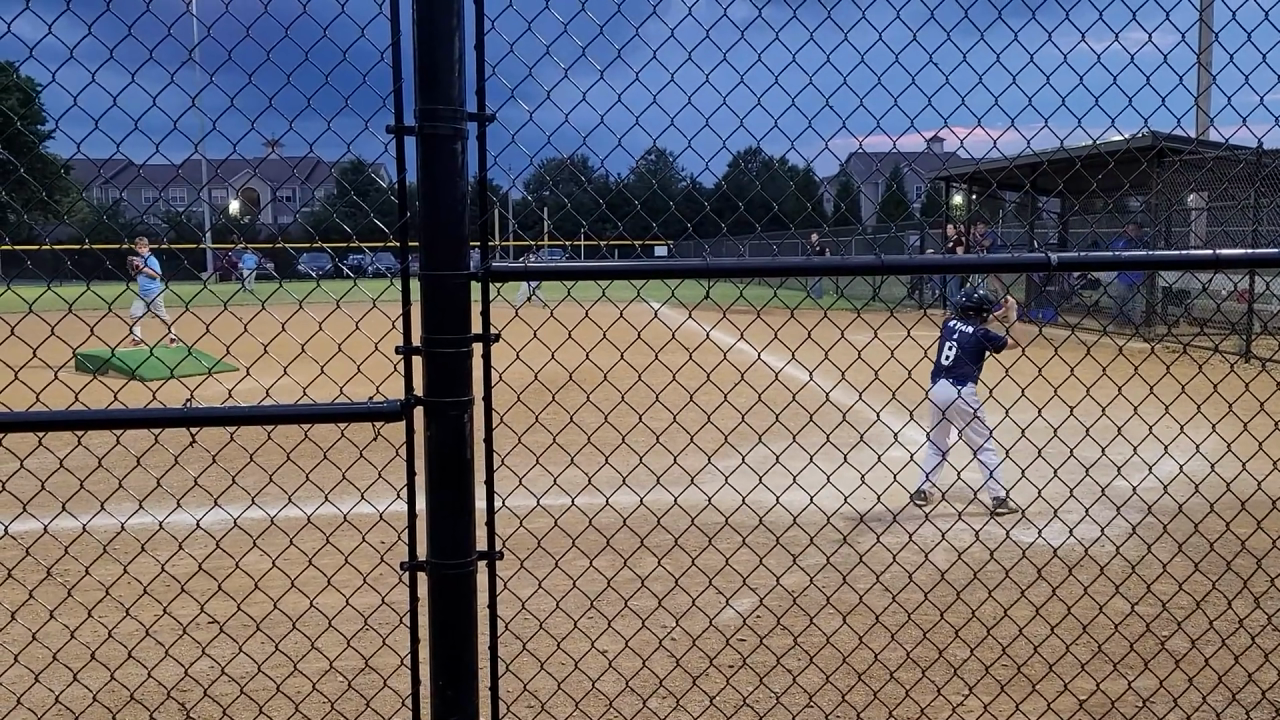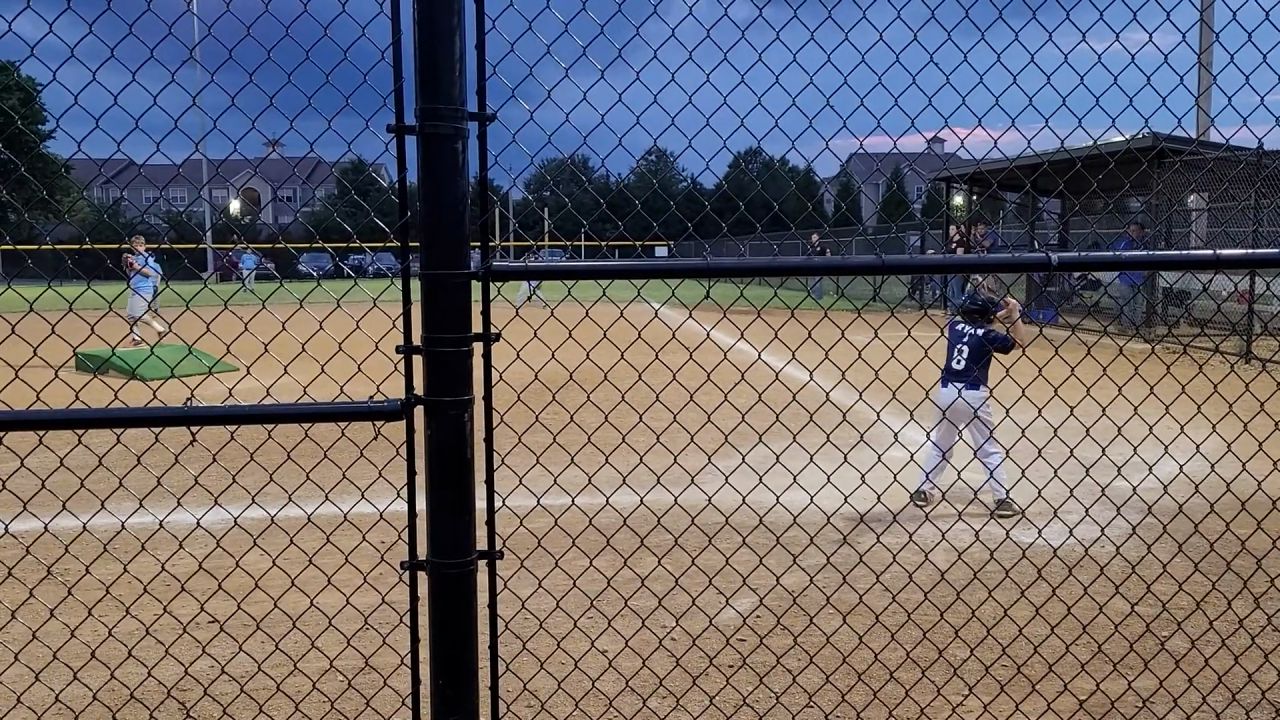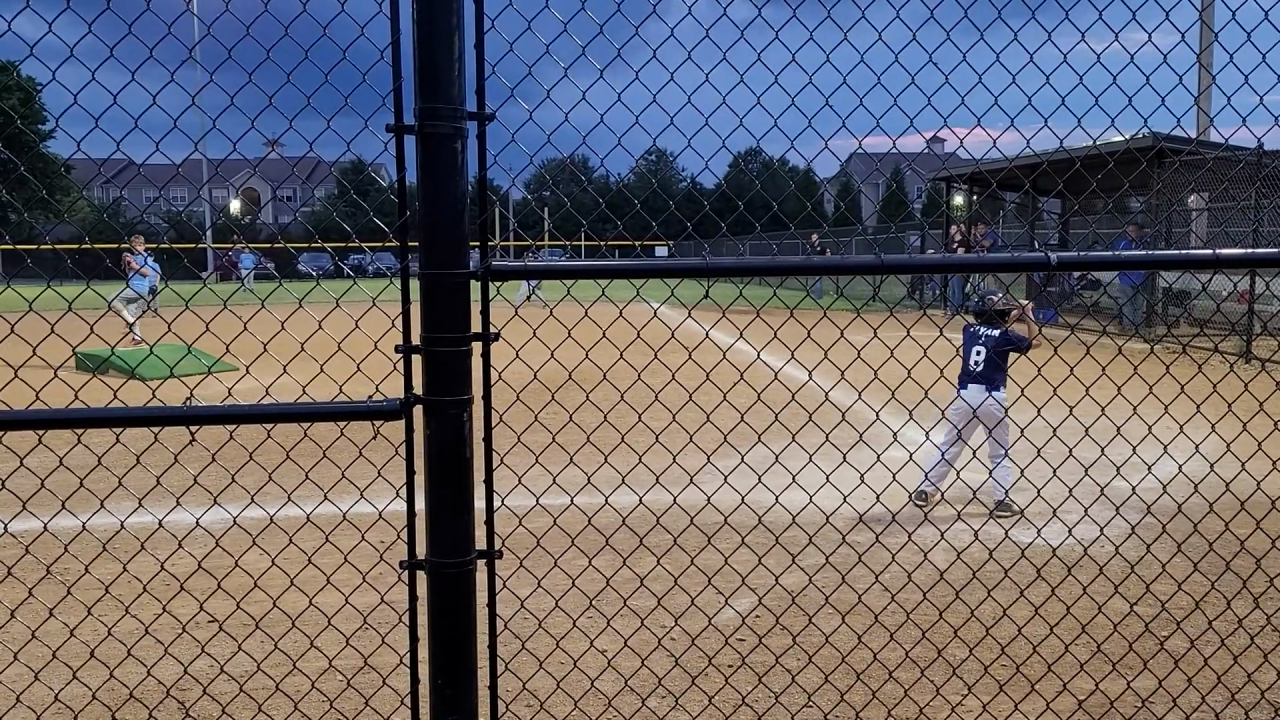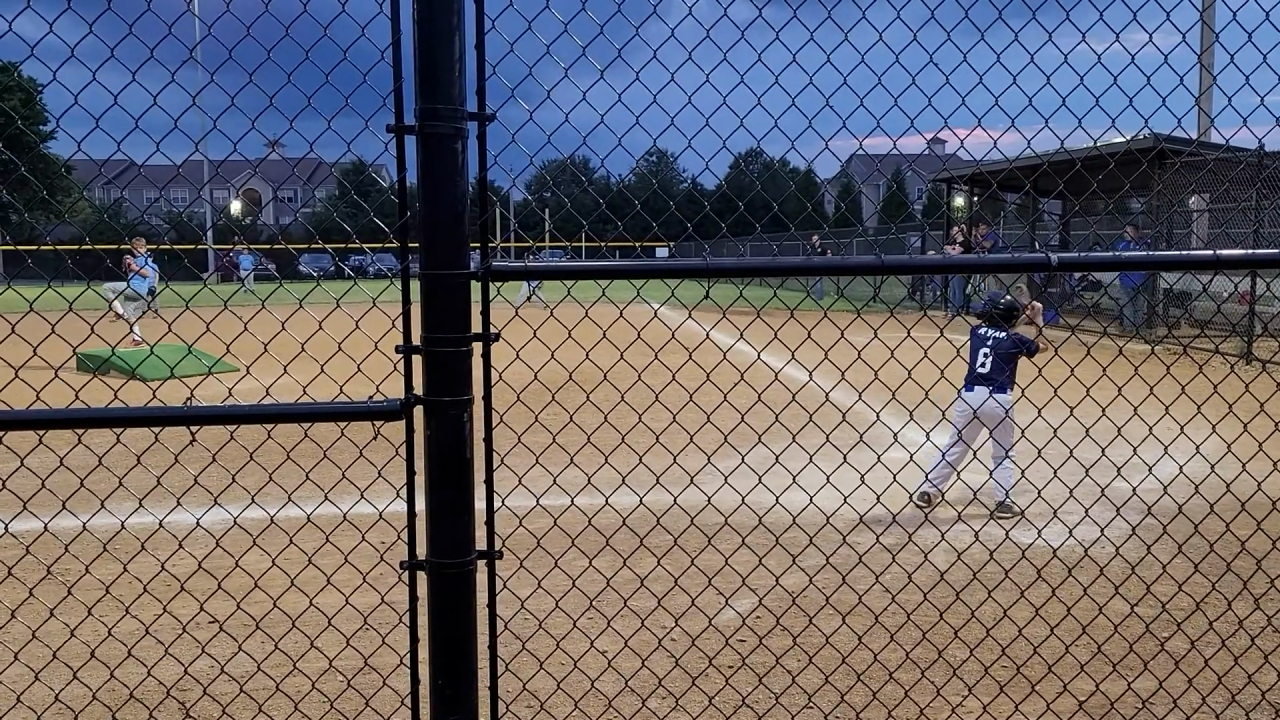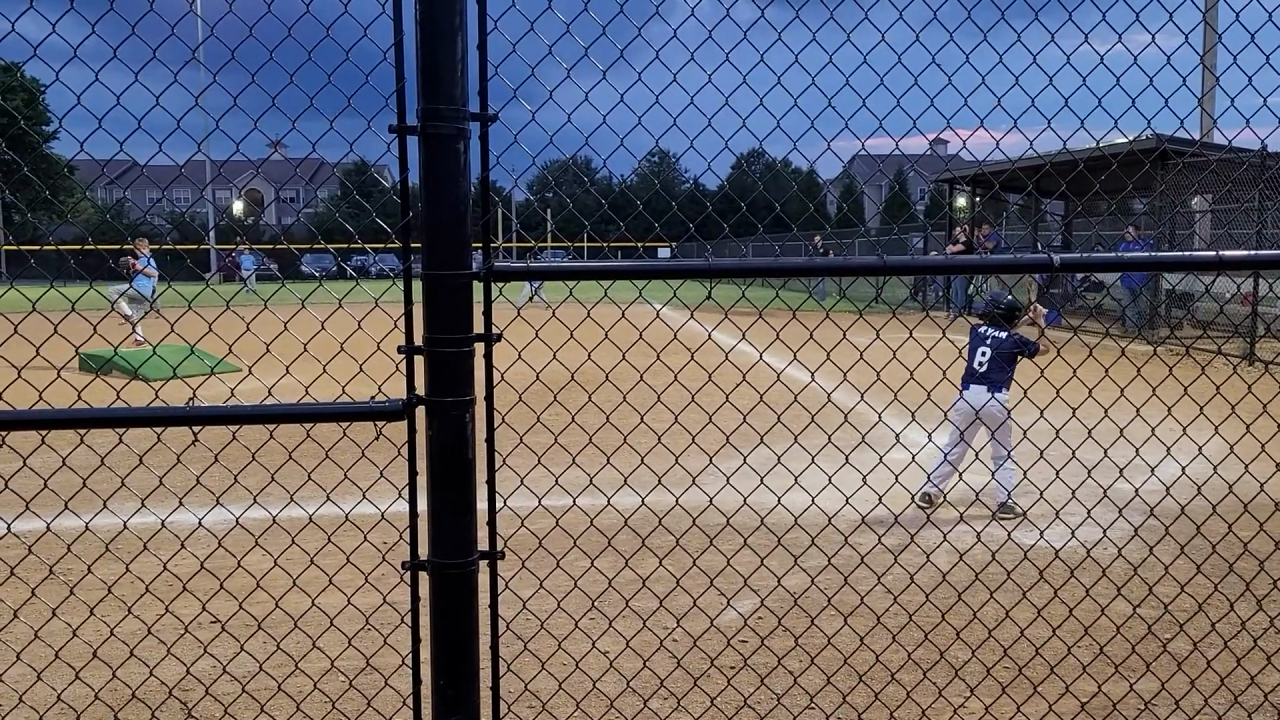
dt=0.2s
person 1, frame 1
left shoulder: (949, 323)
right shoulder: (981, 334)
right elbow: (1014, 342)
left wrist: (1001, 313)
right wrist: (1011, 314)
left hip: (938, 387)
right hip: (962, 391)
left knee: (936, 443)
right knee: (984, 446)
left ankle: (924, 490)
right ankle: (999, 497)
person 1, frame 2
left shoulder: (954, 326)
right shoulder: (988, 335)
right elbow: (1021, 342)
left wrist: (1002, 315)
right wrist: (1015, 314)
left hip: (947, 392)
right hip: (974, 394)
left knee: (940, 445)
right knee: (990, 449)
left ankle: (923, 491)
right ankle: (1002, 500)
person 1, frame 3
left shoulder: (969, 329)
right shoulder: (1005, 336)
right elbow: (1036, 341)
left wrist: (1013, 316)
right wrist: (1027, 314)
left hip: (964, 393)
right hip: (992, 396)
left knee: (949, 446)
right knee: (1000, 451)
left ankle: (925, 491)
right ankle: (1003, 501)
person 1, frame 4
left shoulder: (976, 331)
right shoulder: (1013, 339)
right elbow: (1043, 347)
left wrist: (1024, 318)
right wrist: (1037, 319)
left hip: (969, 395)
right hip: (998, 399)
left knee: (954, 448)
right knee: (1003, 452)
left ankle: (927, 492)
right ankle: (1004, 502)
person 1, frame 5
left shoulder: (977, 330)
right shoulder: (1013, 339)
right elbow: (1044, 349)
left wrist: (1026, 319)
right wrist: (1039, 320)
left hip: (967, 394)
right hip: (993, 398)
left knee: (953, 448)
right knee: (1002, 453)
left ankle: (928, 493)
right ankle: (1006, 503)
